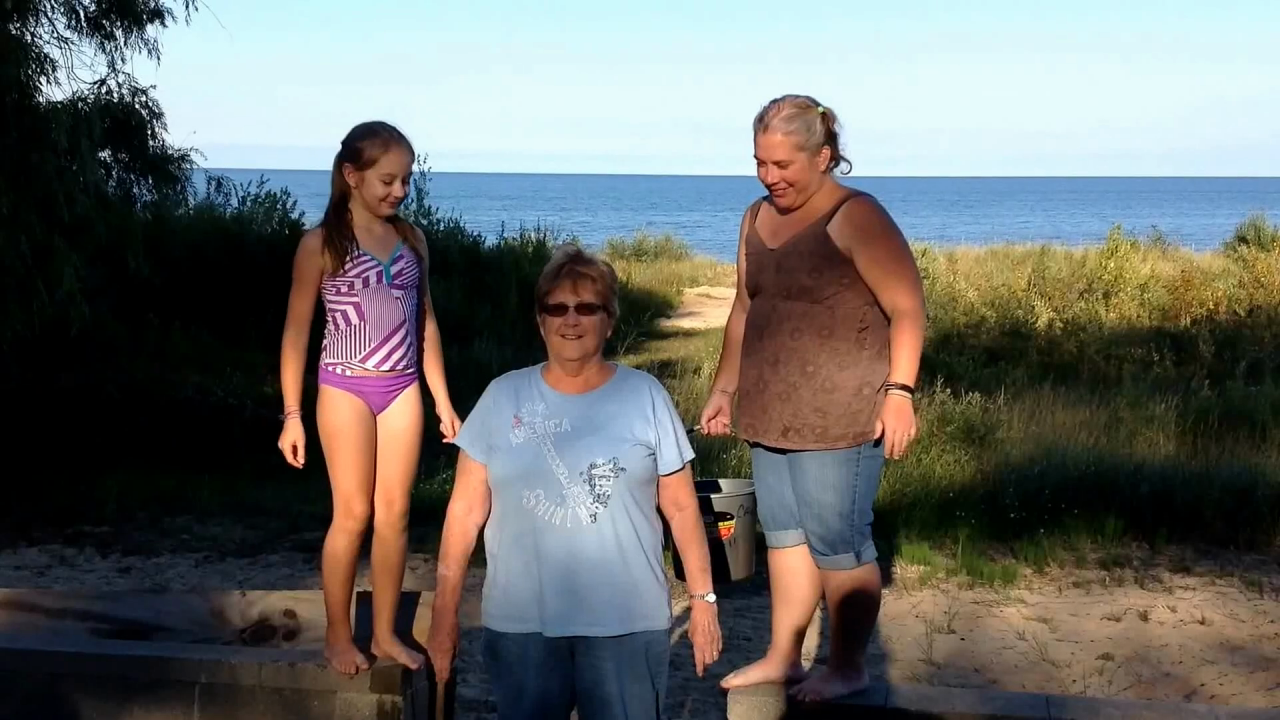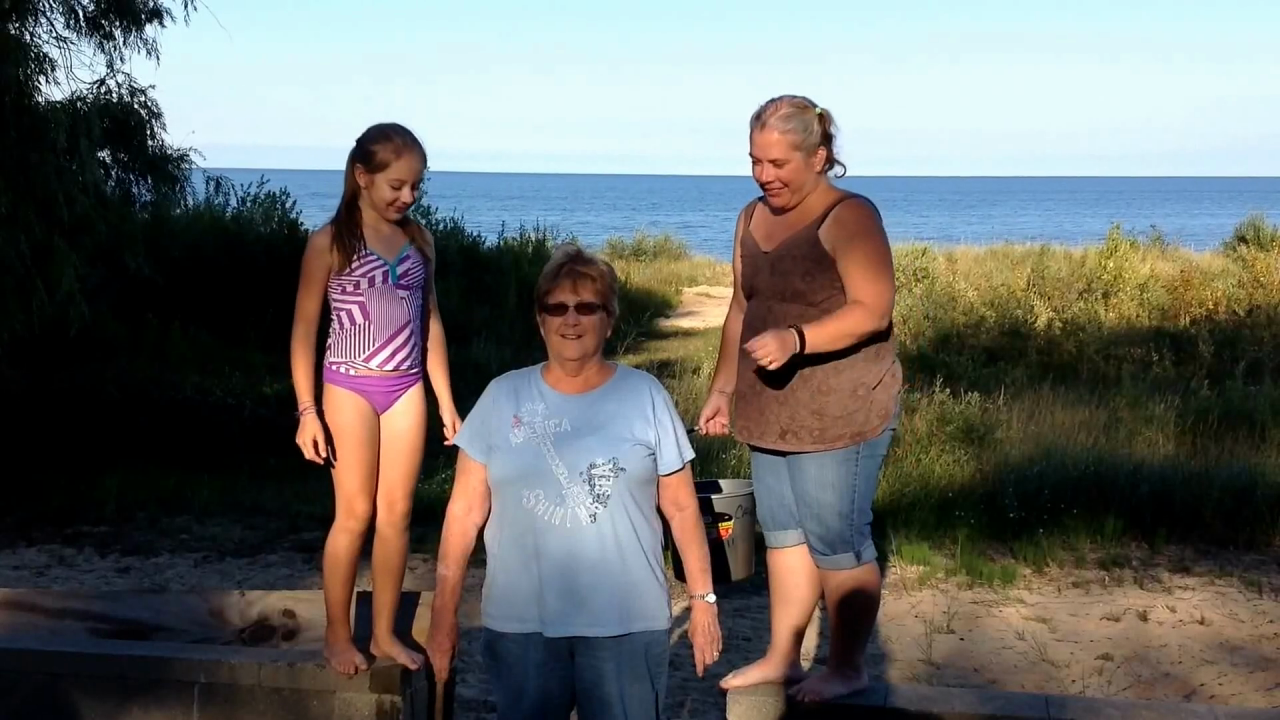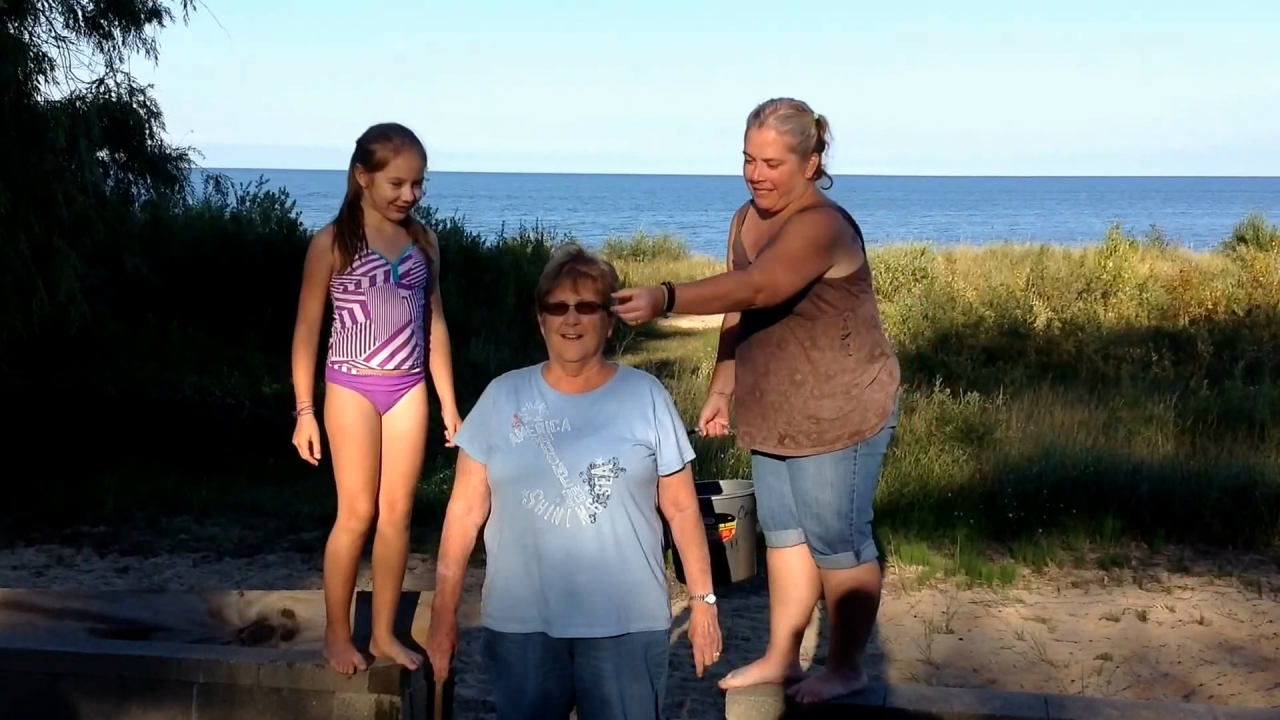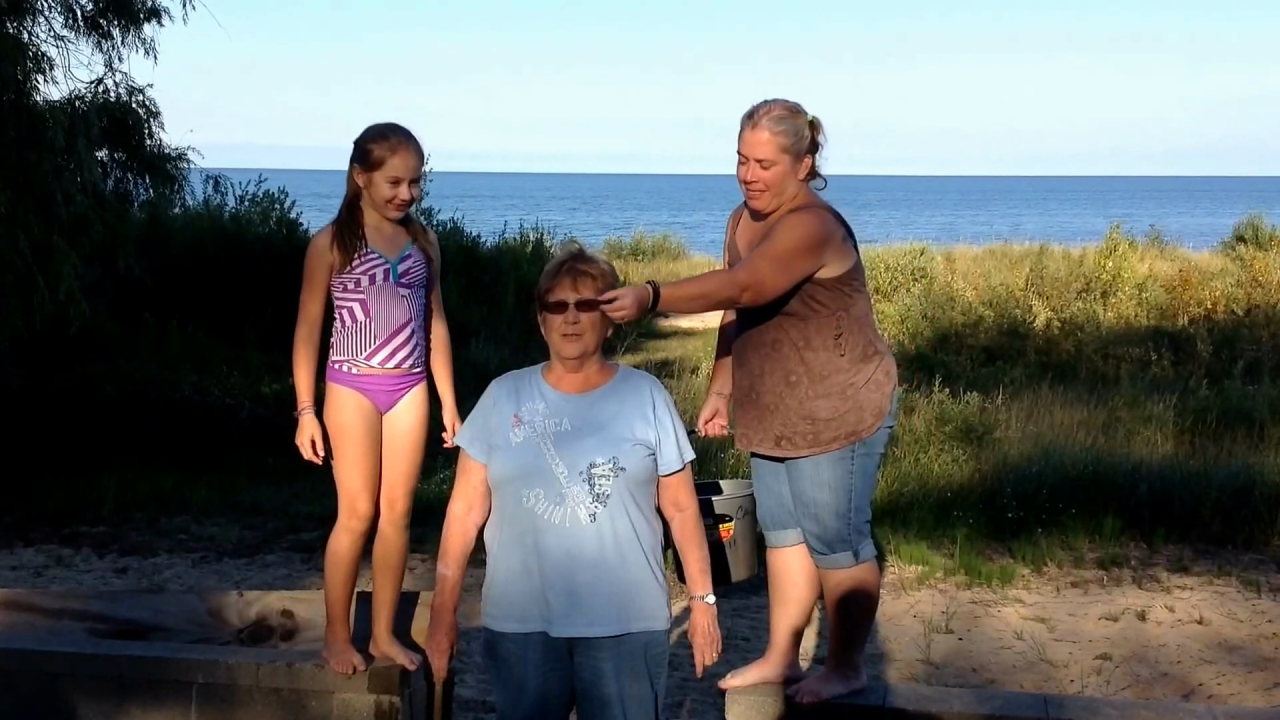
dt=0.4s
person 1, frame 1
left shoulder: (856, 217)
right shoulder: (757, 217)
left elbow: (907, 309)
left wrist: (898, 391)
right wrist: (724, 388)
left hip: (838, 414)
right hip: (773, 411)
left knee: (837, 541)
right knee: (784, 533)
left ankle: (848, 667)
right ankle: (782, 657)
person 1, frame 2
left shoulder: (849, 218)
right shoulder: (752, 218)
left elbow: (872, 310)
left wrist: (796, 339)
right wrist: (722, 388)
left hip: (836, 410)
right hip: (772, 412)
left knee: (836, 541)
right knee: (782, 532)
left ankle: (848, 667)
right ankle: (780, 657)
person 1, frame 3
left shoulder: (821, 225)
right shoulder: (744, 220)
left elbow: (754, 289)
left wrist: (665, 298)
right wrist: (721, 389)
left hip: (839, 413)
right hip: (775, 412)
left knee: (836, 540)
right knee: (783, 532)
left ankle: (847, 666)
right ankle: (780, 656)
person 1, frame 4
left shoulder: (813, 226)
right shoulder: (742, 220)
left elbow: (740, 287)
left wrist: (650, 298)
right wrist: (721, 390)
left hip: (837, 412)
right hip: (774, 412)
left knee: (835, 540)
right knee: (783, 532)
left ankle: (846, 666)
right ankle: (780, 656)
person 2, frame 1
left shoulder: (411, 239)
right shoulder: (321, 243)
right elbow: (297, 330)
left wrist: (443, 399)
right wrist: (292, 414)
left hip: (403, 389)
right hip: (346, 389)
left knee: (395, 512)
right knee: (352, 513)
left ankle: (385, 632)
right ankle: (337, 635)
person 2, frame 2
left shoulder: (419, 240)
right shoulder: (330, 241)
right elbow: (304, 328)
left wrist: (446, 400)
right wrist: (307, 411)
left hip: (406, 389)
right hip: (350, 388)
left knee: (397, 512)
right knee: (354, 513)
left ankle: (384, 633)
right ankle: (337, 635)
person 2, frame 3
left shoulder: (423, 241)
right shoulder: (333, 242)
right elbow: (307, 328)
left wrist: (449, 402)
right wrist: (304, 410)
left hip: (409, 390)
right hip: (352, 388)
left knee: (398, 512)
right knee: (357, 512)
left ankle: (384, 633)
right ankle: (337, 634)
person 2, frame 4
left shoulder: (423, 241)
right shoulder: (332, 242)
left elbow: (436, 322)
right elbow: (308, 328)
left wrist: (449, 401)
right wrist: (305, 410)
left hip: (409, 389)
right hip: (353, 388)
left knee: (398, 512)
right knee: (356, 513)
left ankle: (383, 633)
right ankle: (336, 635)
person 3, frame 1
left shoulder: (646, 396)
right shoulder: (502, 397)
left elbow: (681, 507)
right elbow: (466, 511)
left wrist: (702, 598)
right wrist: (444, 613)
left hip: (628, 624)
right hip: (520, 624)
person 3, frame 2
left shoulder: (645, 396)
right shoulder: (502, 397)
left elbow: (681, 507)
right elbow: (465, 511)
left wrist: (702, 598)
right wrist: (444, 613)
left hip: (627, 623)
right hip: (520, 624)
person 3, frame 3
left shoulder: (646, 395)
right shoulder: (502, 396)
left elbow: (681, 508)
right elbow: (465, 511)
left wrist: (702, 599)
right wrist: (444, 611)
left hip: (627, 623)
right hip: (520, 623)
person 3, frame 4
left shoulder: (646, 395)
right shoulder: (503, 396)
left elbow: (681, 507)
right elbow: (466, 509)
left wrist: (702, 599)
right wrist: (443, 610)
left hip: (626, 622)
right hip: (520, 622)
